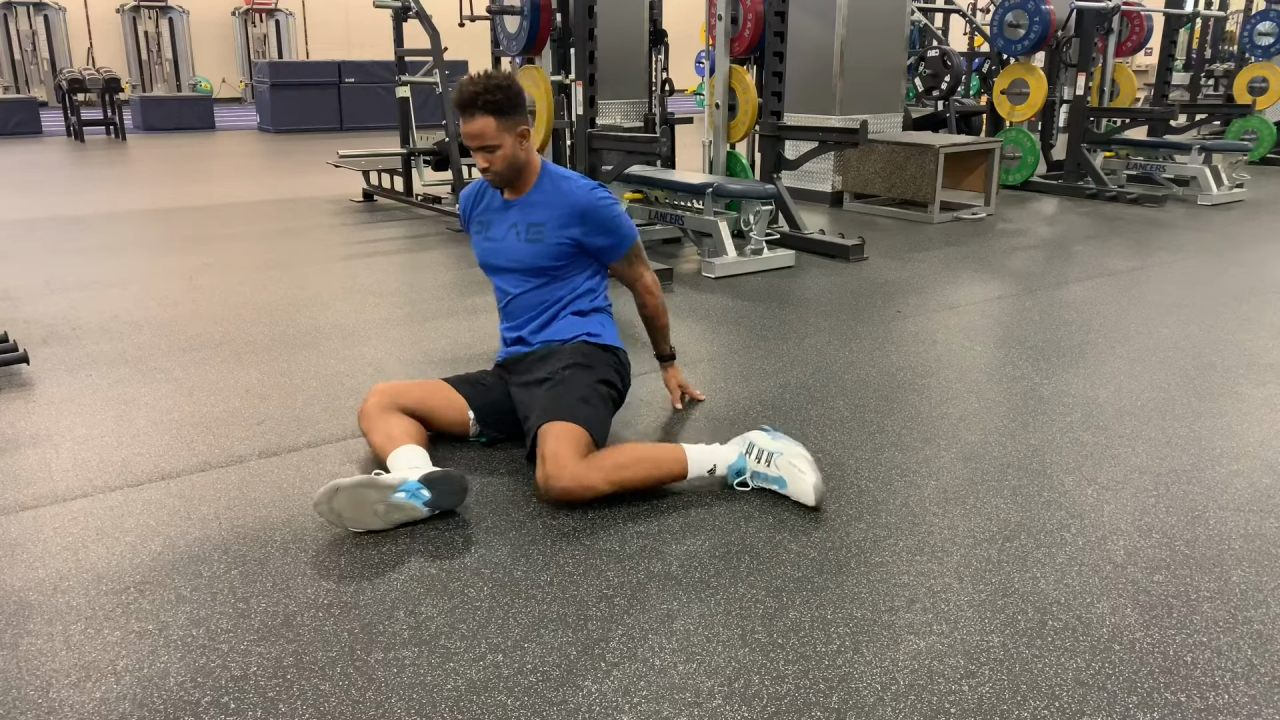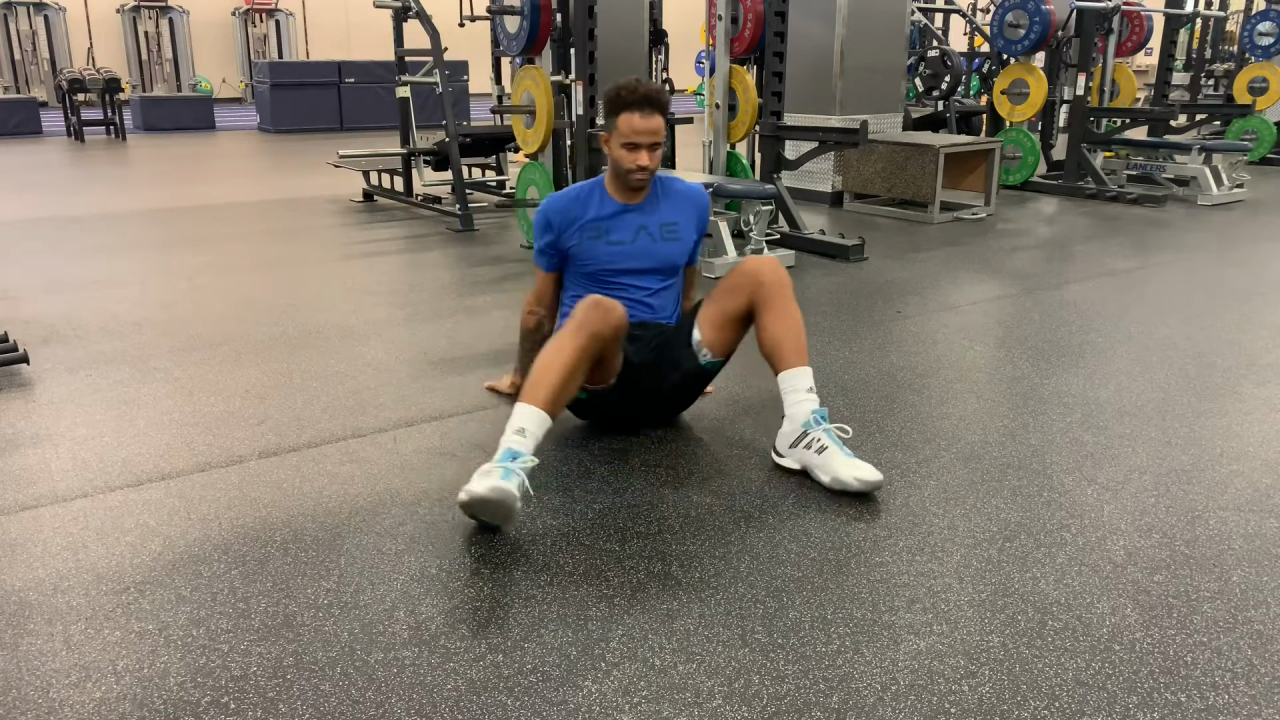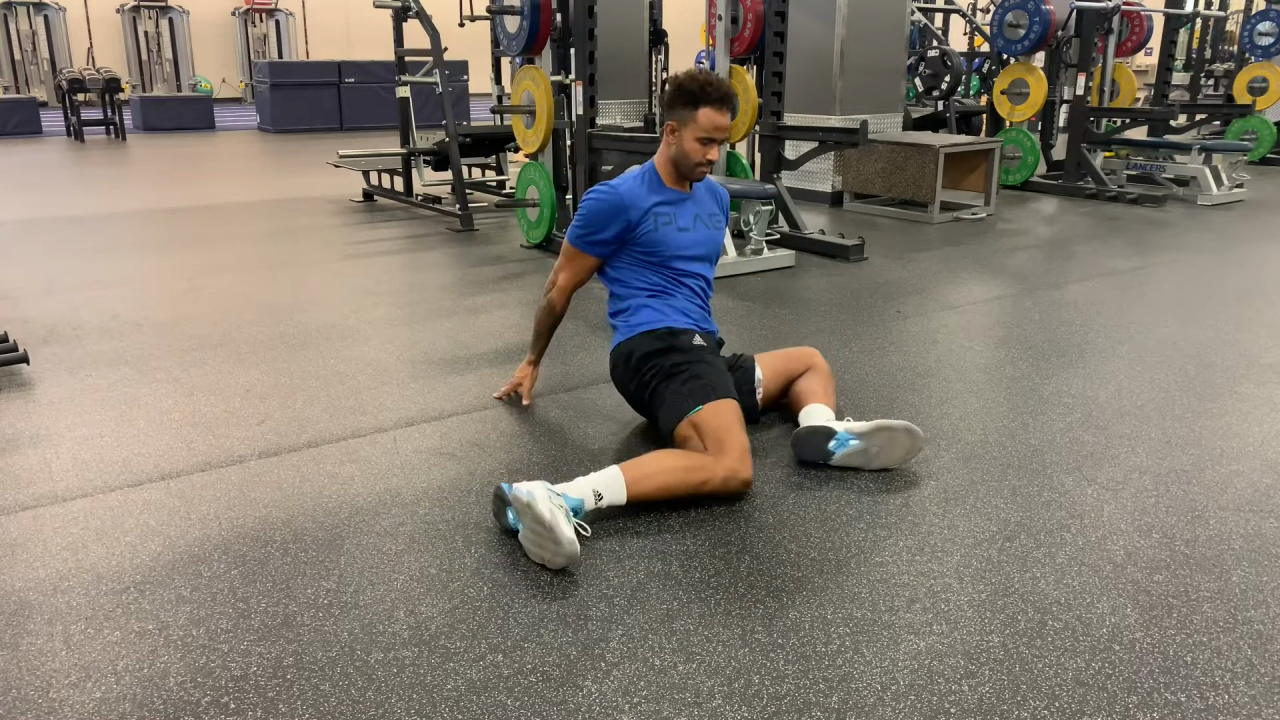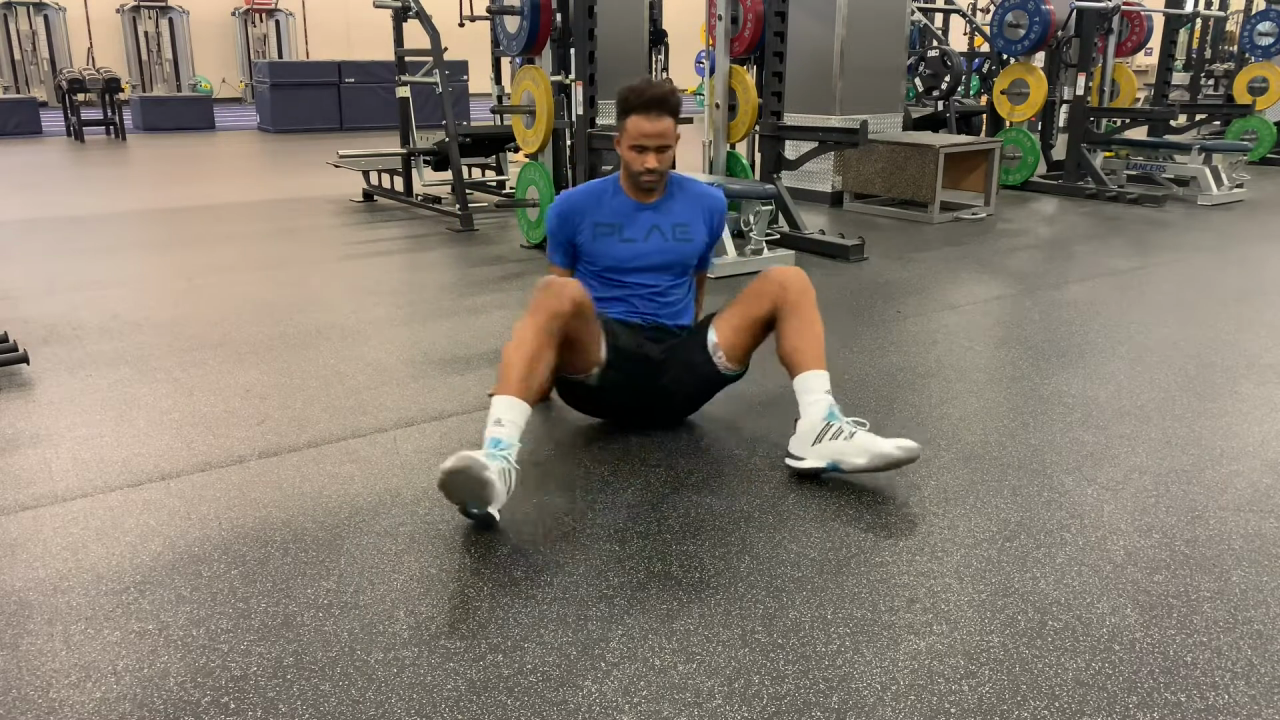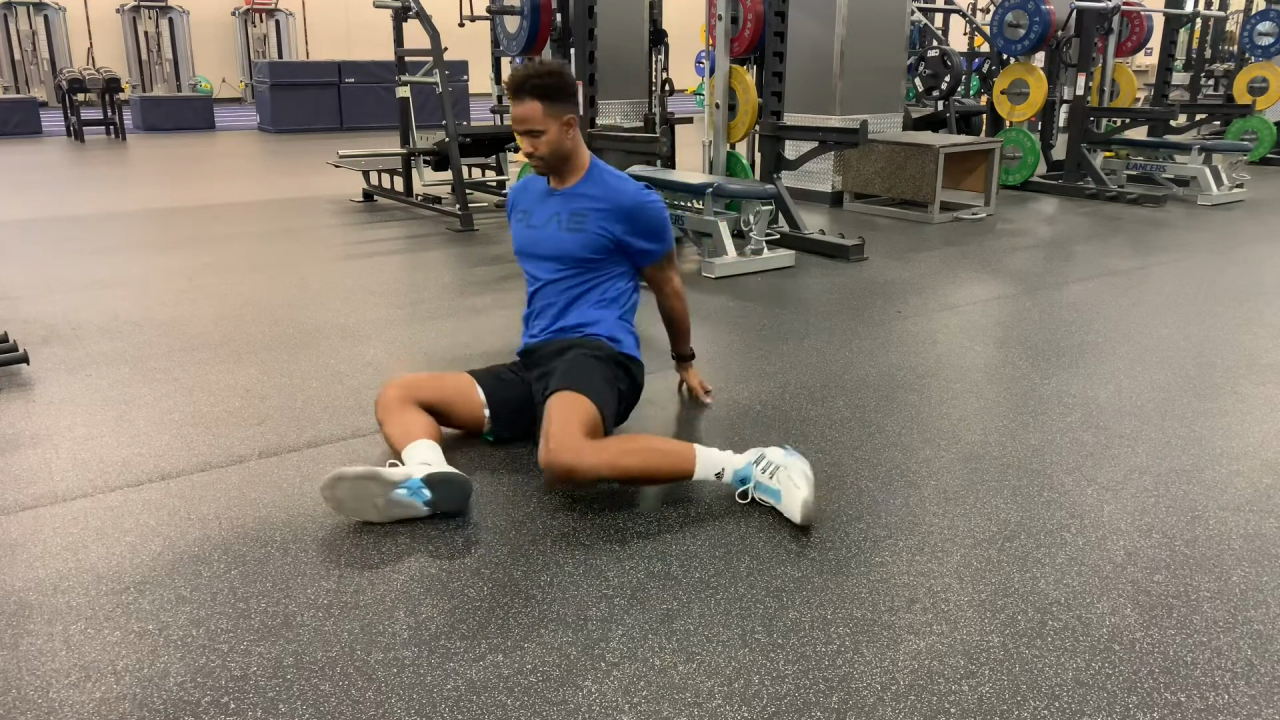
dt=1s
person 1, frame 1
left shoulder: (582, 202)
right shoulder: (474, 203)
left elbow: (642, 282)
left wrist: (667, 362)
left hip: (579, 356)
right hip: (517, 368)
left knee: (561, 480)
right knee: (379, 404)
left ankle: (738, 458)
right ankle: (418, 484)
person 1, frame 2
left shoulder: (691, 202)
right shoulder: (562, 211)
right elbow: (541, 306)
right wrist: (520, 377)
left hip: (662, 375)
right hip: (592, 374)
left knee: (764, 272)
right knee: (601, 311)
left ankle: (804, 430)
right ankle: (507, 466)
person 1, frame 3
left shoulder: (715, 198)
right shoulder: (617, 199)
right elbow: (562, 285)
right wrist: (532, 361)
left hip: (695, 351)
right hip: (660, 349)
left knee: (811, 362)
right knee: (730, 470)
left ankle: (825, 434)
right ankle: (559, 500)
person 1, frame 4
left shoulder: (706, 205)
right shoulder: (574, 207)
right elbow: (570, 296)
right wrist: (541, 370)
left hip: (678, 368)
right hip: (602, 368)
left knee: (787, 280)
right knee: (554, 293)
left ankle: (820, 433)
right ankle: (497, 463)
person 1, frame 5
left shoulder: (629, 202)
right shoulder: (521, 196)
left elbow: (668, 287)
left wrist: (685, 363)
left hip: (595, 355)
right hip: (534, 361)
left knee: (566, 458)
right knee: (395, 397)
left ankle: (748, 469)
right ankle: (428, 480)
